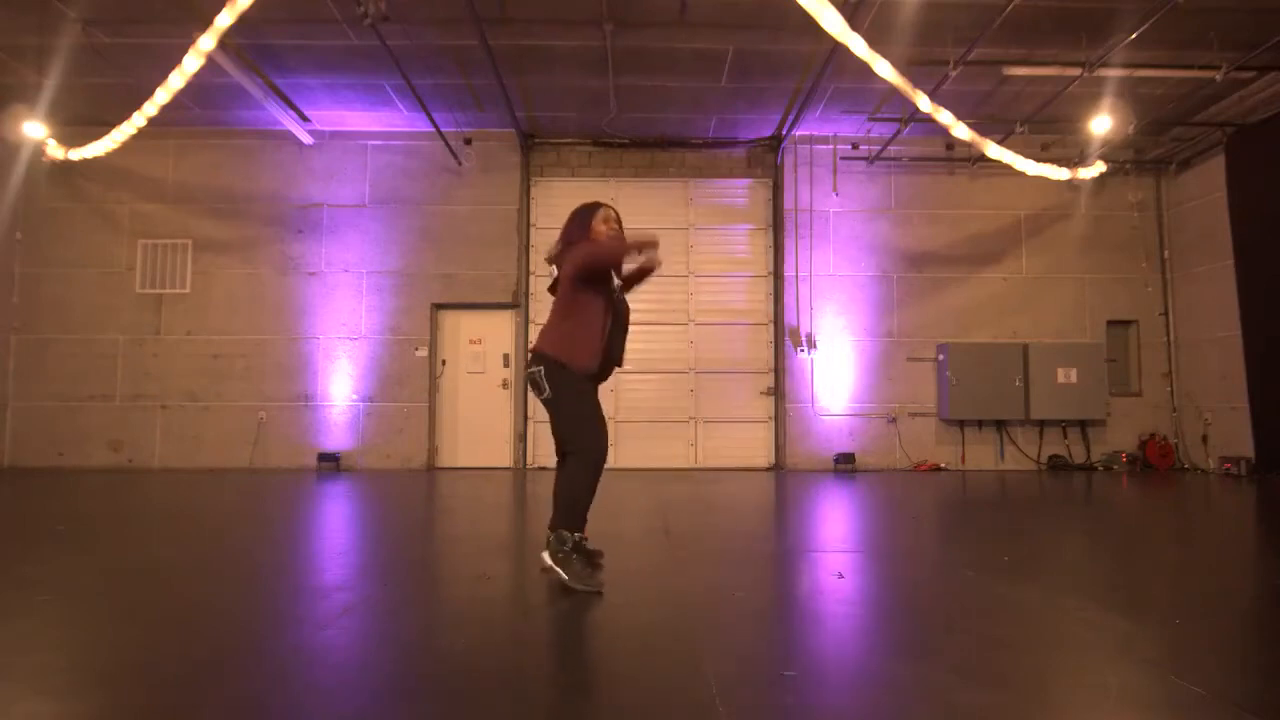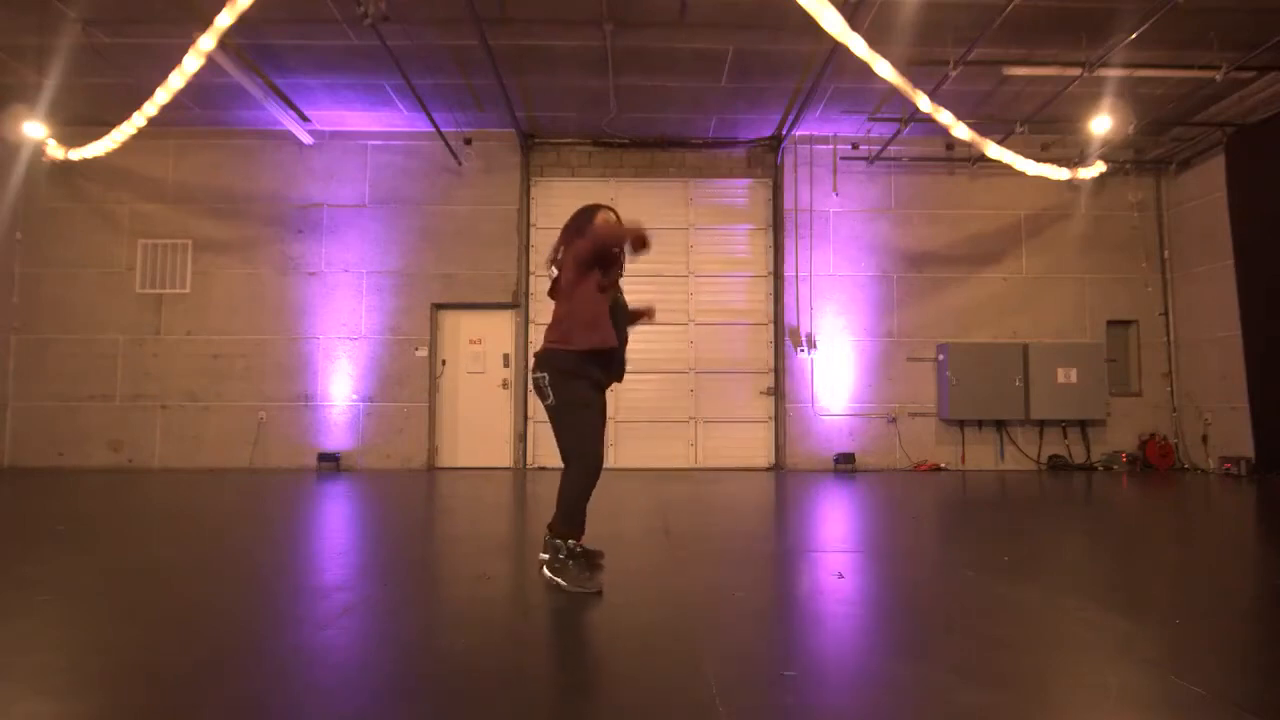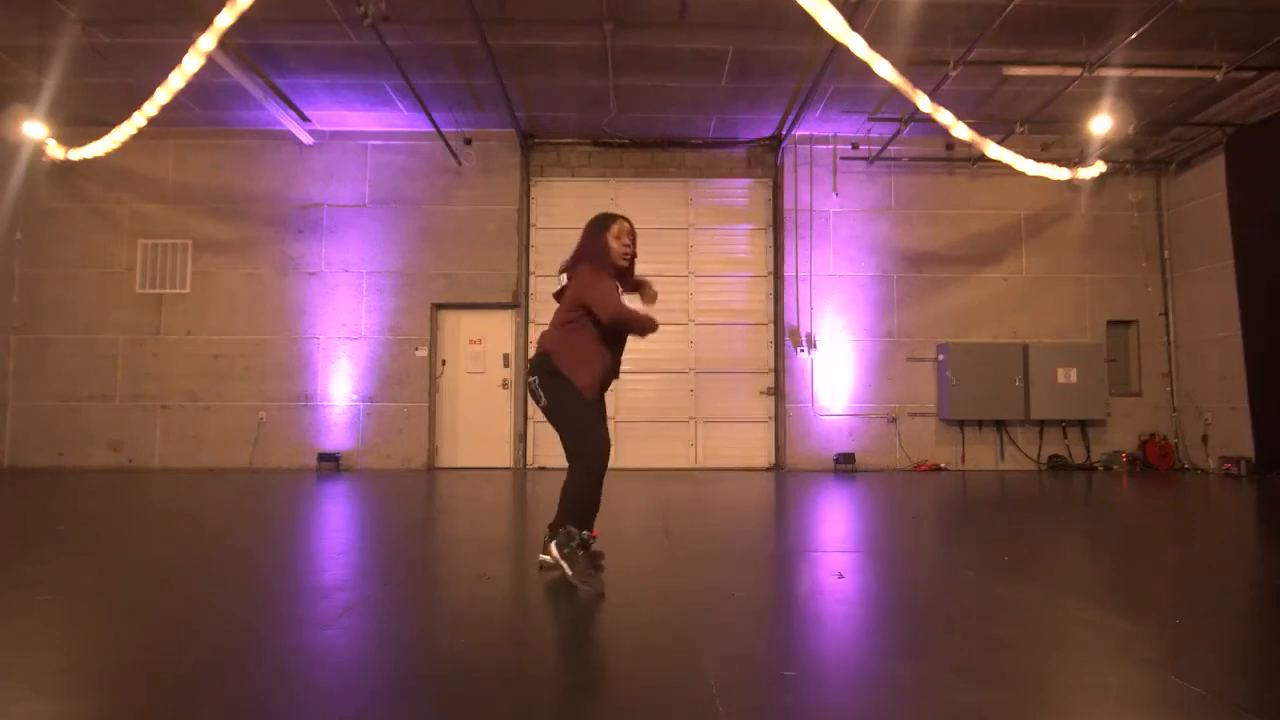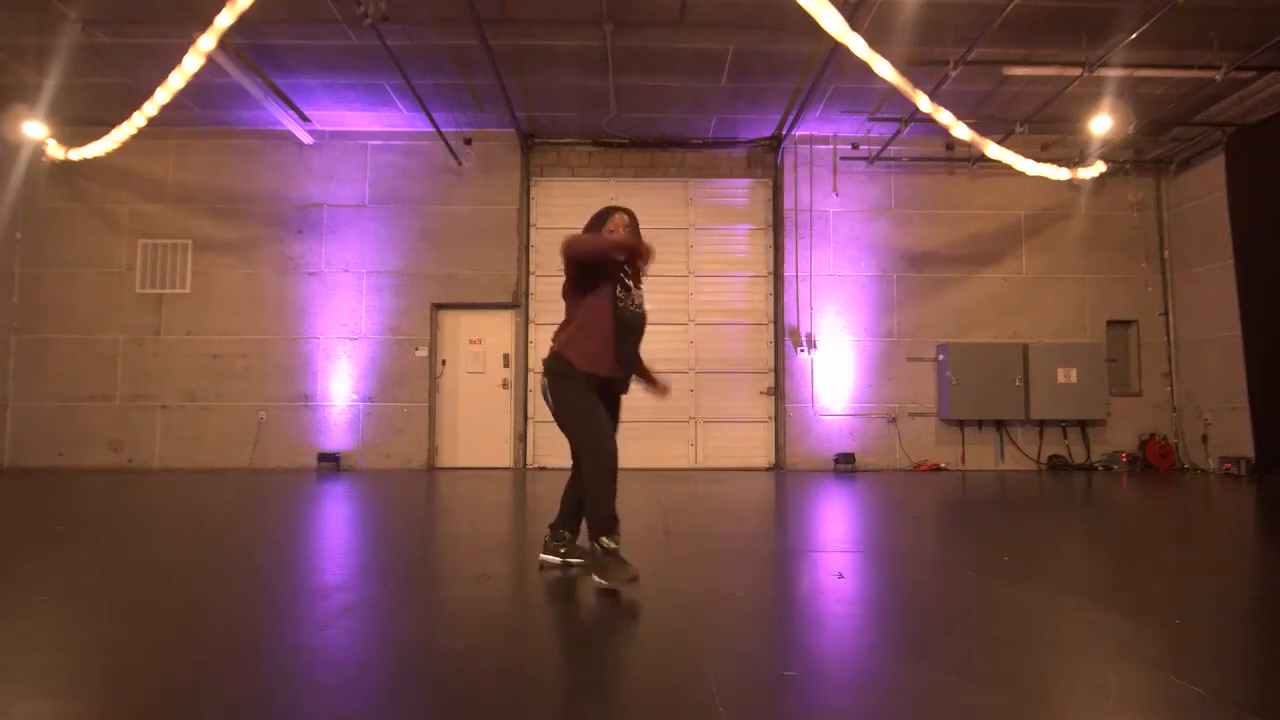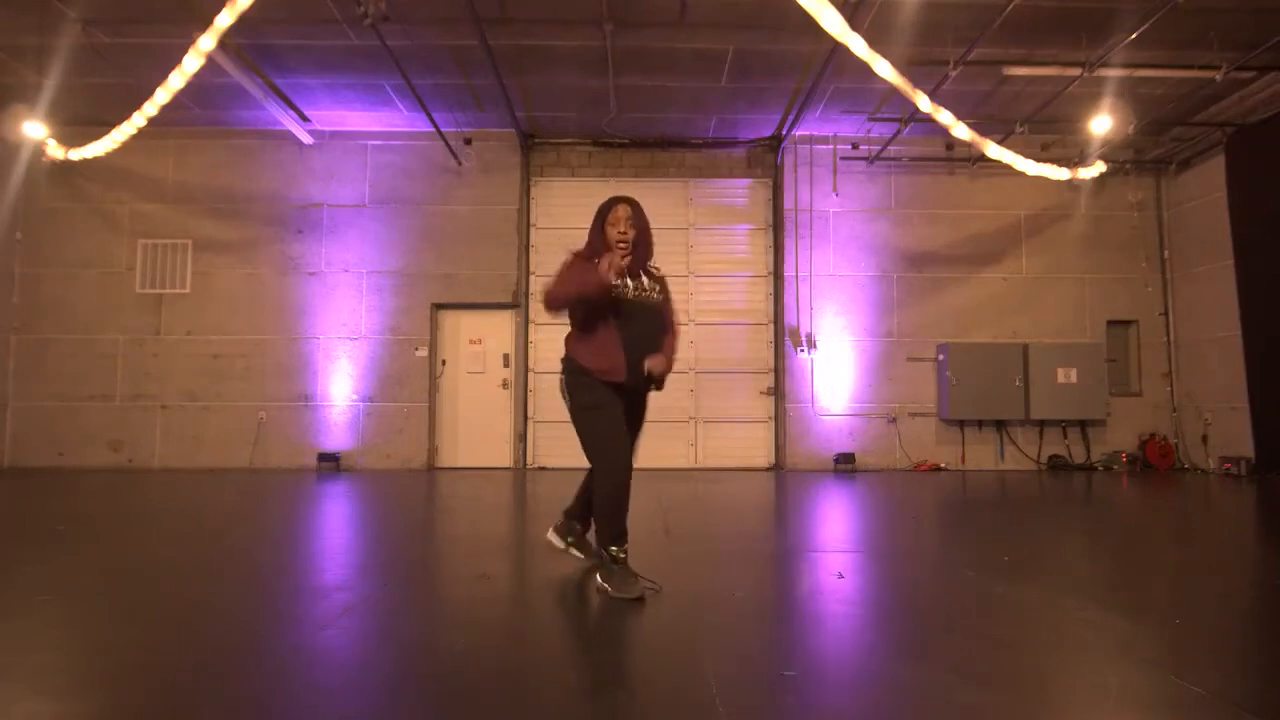
dt=0.2s
person 1, frame 1
left shoulder: (603, 270)
right shoulder: (580, 260)
left elbow: (613, 276)
right elbow: (602, 251)
left wrist: (643, 268)
right wrist: (641, 244)
left hip: (577, 373)
right hip: (557, 370)
left knee: (579, 454)
right knee: (589, 451)
left ankle: (565, 539)
right ankle: (562, 545)
person 1, frame 2
left shoulder: (601, 276)
right shoulder: (581, 262)
right elbow: (603, 237)
left wrist: (636, 315)
right wrist: (636, 236)
left hip: (586, 376)
right hip: (564, 373)
left knee: (583, 462)
right knee: (586, 460)
left ankle: (559, 542)
right ankle: (561, 555)
person 1, frame 3
left shoulder: (608, 280)
right shoulder: (591, 275)
right elbow: (614, 315)
left wrist: (640, 285)
right wrist: (647, 322)
left hip: (584, 382)
right hip: (558, 378)
left knee: (589, 460)
right knee: (592, 454)
left ankle: (558, 541)
right ankle: (573, 541)
person 1, frame 4
left shoulder: (628, 279)
right shoulder: (588, 268)
right elbow: (572, 247)
left wrist: (647, 378)
right wrist: (624, 250)
left hip: (604, 384)
right hip: (571, 378)
left knee: (590, 463)
right knee: (600, 456)
left ankle: (559, 540)
right ankle: (605, 550)
person 1, frame 5
left shoulder: (653, 277)
right shoulder: (586, 268)
left elbow: (667, 327)
right elbow: (554, 300)
left wrist: (664, 357)
right wrist: (600, 279)
left hip: (632, 387)
right hip: (591, 381)
left knee: (608, 466)
right knee: (614, 464)
left ankle: (569, 528)
right ankle: (612, 560)
